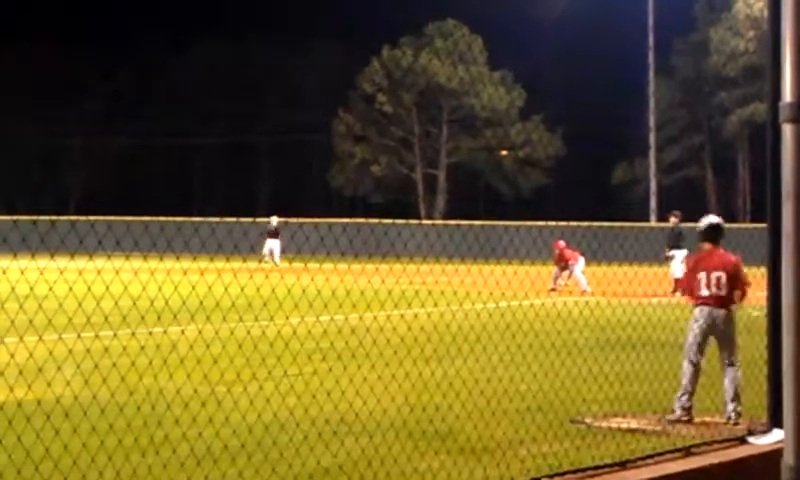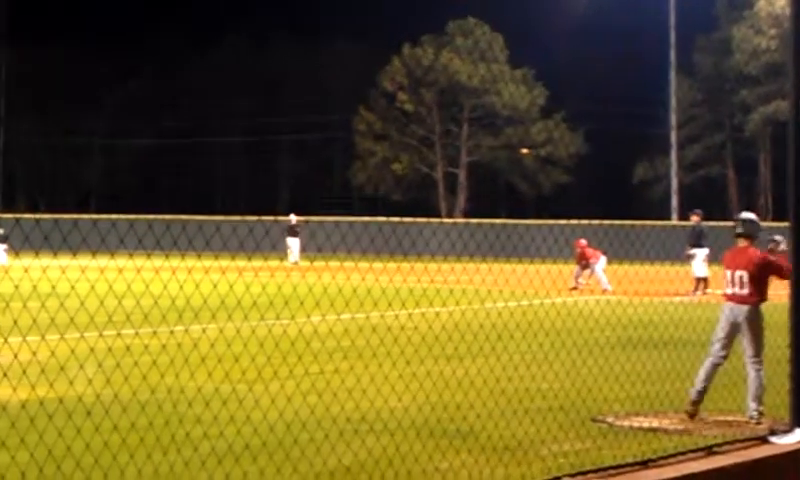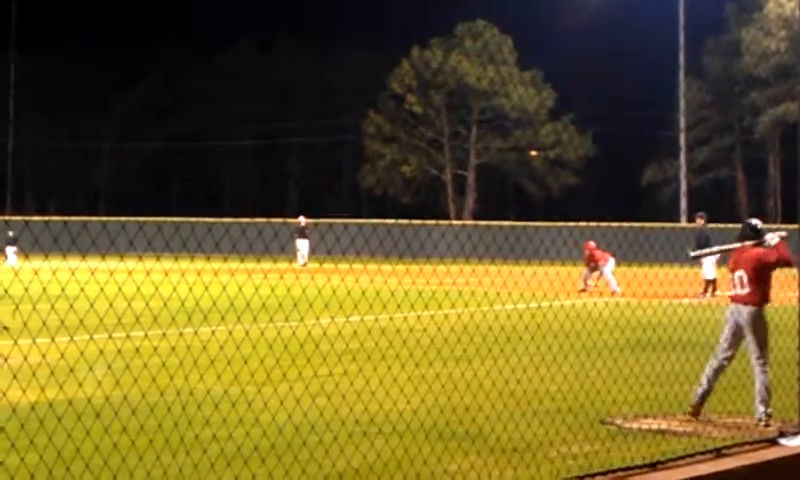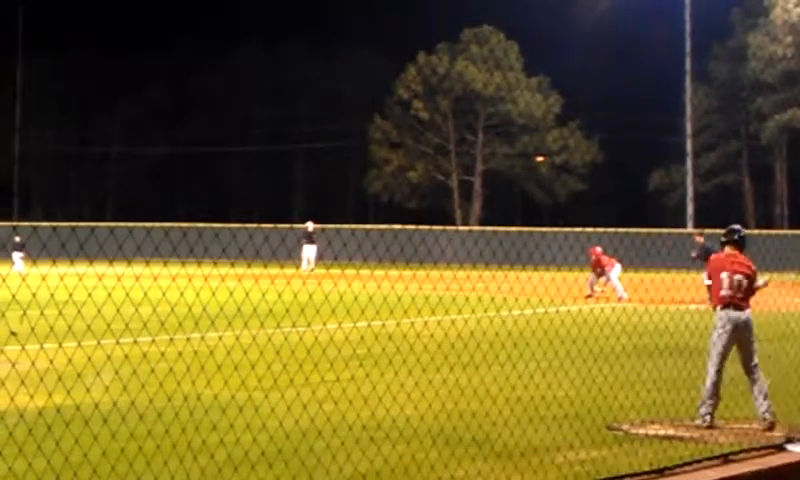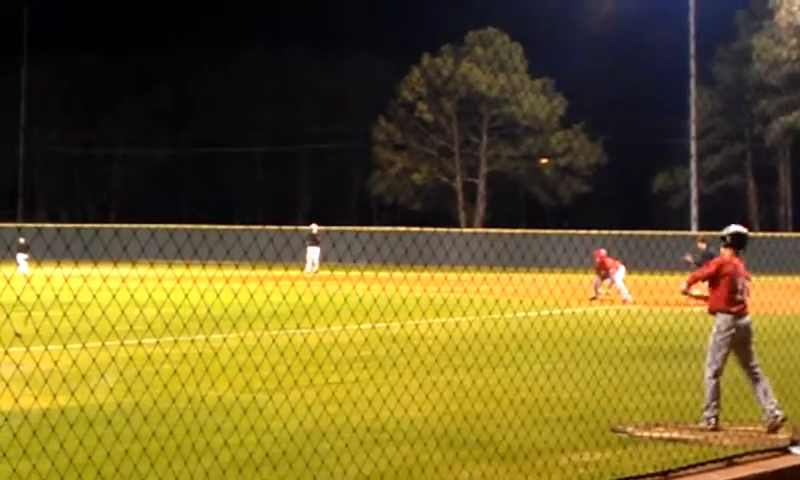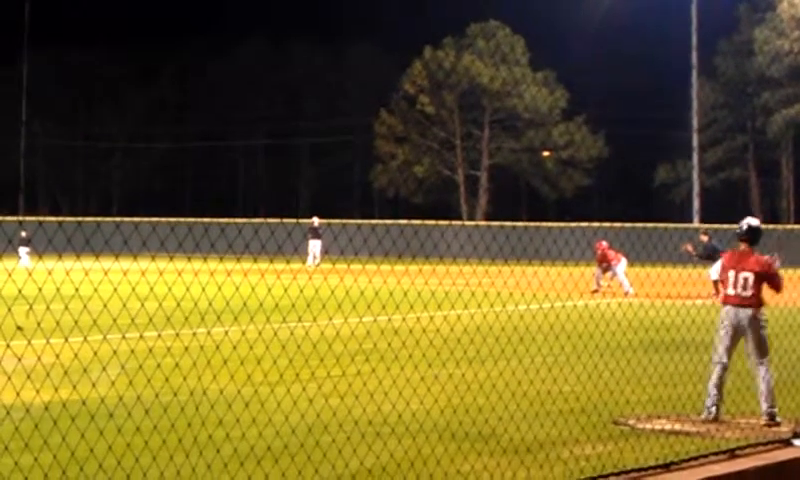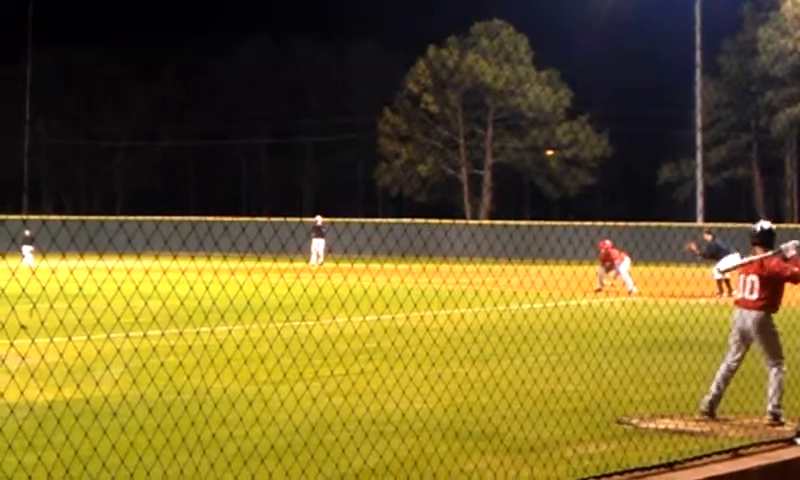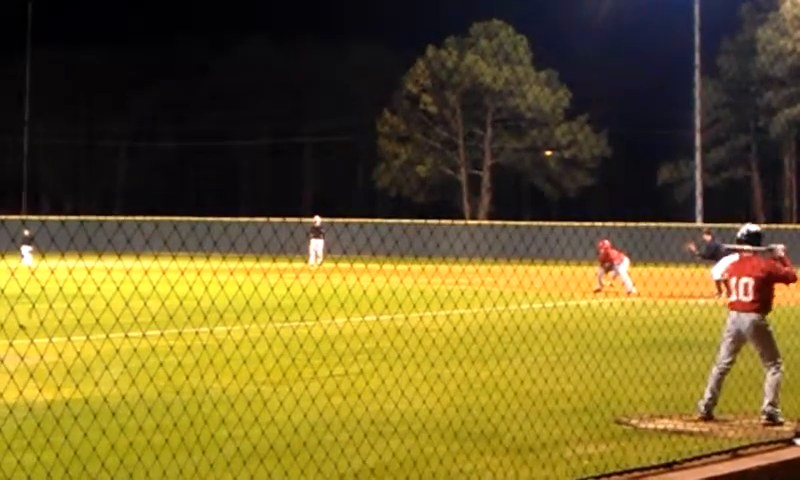
dt=0.4s
person 1, frame 1
left shoulder: (694, 260)
right shoulder: (732, 260)
left elbow: (688, 290)
right elbow: (742, 290)
right wrist: (733, 301)
left hip: (702, 313)
right hip: (724, 314)
left knee: (691, 362)
right knee: (730, 364)
left ankle: (683, 409)
right ankle: (733, 412)
person 1, frame 2
left shoulder: (728, 255)
right shoulder: (760, 258)
right elbow: (786, 272)
left wrist: (770, 252)
right wrist: (781, 252)
left hip: (729, 309)
right hip: (750, 311)
left knee: (715, 356)
right knee: (754, 362)
left ankle: (695, 398)
right ankle: (755, 412)
person 1, frame 3
left shoulder: (735, 257)
right shoulder: (759, 255)
right elbow: (788, 260)
left wrist: (768, 245)
right wrist: (776, 242)
left hip: (734, 310)
right hip: (753, 312)
left knee: (720, 358)
right knee: (760, 365)
left ankle: (698, 400)
right ankle: (763, 414)
person 1, frame 4
left shoulder: (715, 260)
right shoulder: (750, 267)
right elbow: (749, 291)
left hip: (724, 316)
right hip: (744, 317)
left knee: (714, 368)
right knee: (752, 368)
left ankle: (706, 416)
right ankle: (766, 414)
person 1, frame 5
left shoulder: (722, 262)
right shoulder: (742, 267)
left elbow: (699, 275)
left wrist: (686, 286)
right wrist: (702, 296)
left hip: (726, 321)
right hip: (744, 321)
left knee: (713, 371)
right knee: (753, 370)
left ankle: (711, 418)
right ankle: (774, 413)
person 1, frame 6
left shoulder: (726, 259)
right shoulder: (763, 262)
right elbow: (778, 287)
right wrist: (774, 267)
left hip: (730, 314)
right hip: (753, 315)
left knee: (721, 362)
right knee: (762, 364)
left ankle: (711, 409)
right ankle: (769, 413)
person 1, frame 7
left shoulder: (744, 263)
right shoulder: (774, 264)
left wrist: (783, 256)
left hip: (740, 316)
right hip: (760, 318)
left knee: (730, 362)
right knee: (776, 365)
left ankle: (709, 405)
right ankle: (774, 413)
person 1, frame 8
left shoulder: (732, 267)
right shoulder: (766, 266)
right elbow: (792, 277)
right wrist: (781, 256)
left hip: (734, 319)
right hip: (755, 320)
left knee: (722, 365)
right knee: (774, 365)
left ankle: (705, 408)
right ankle: (769, 412)
